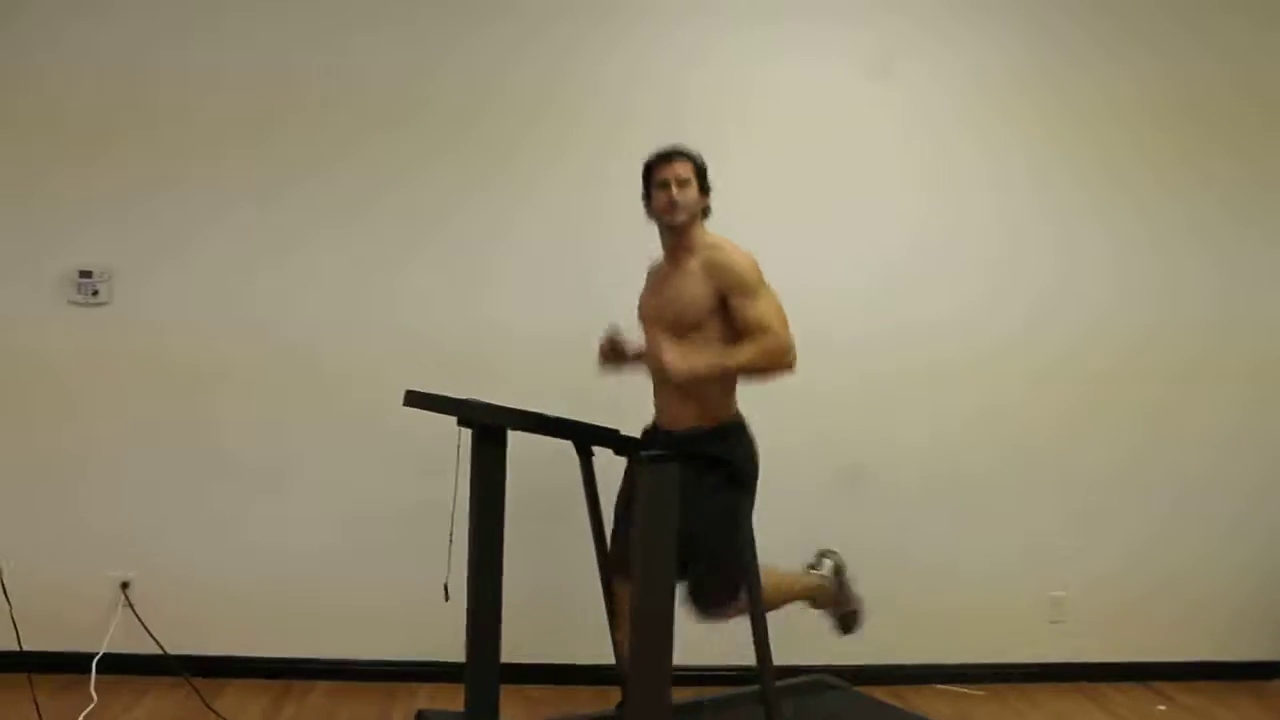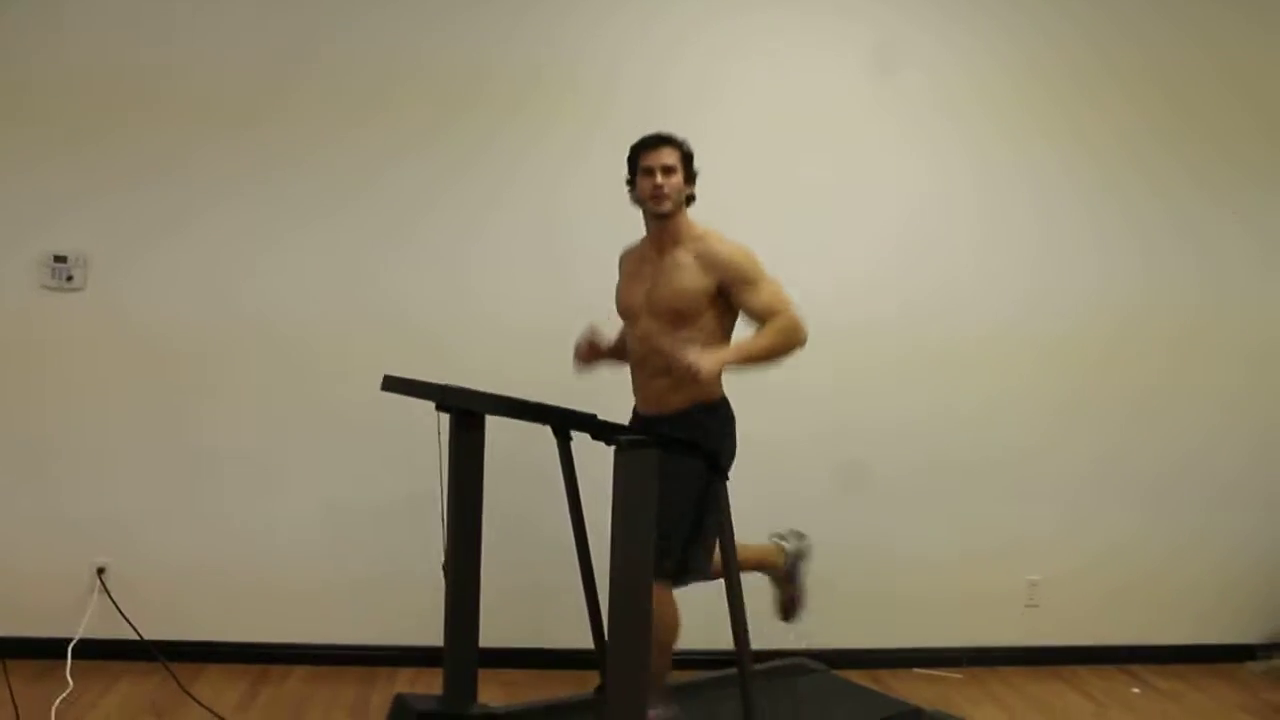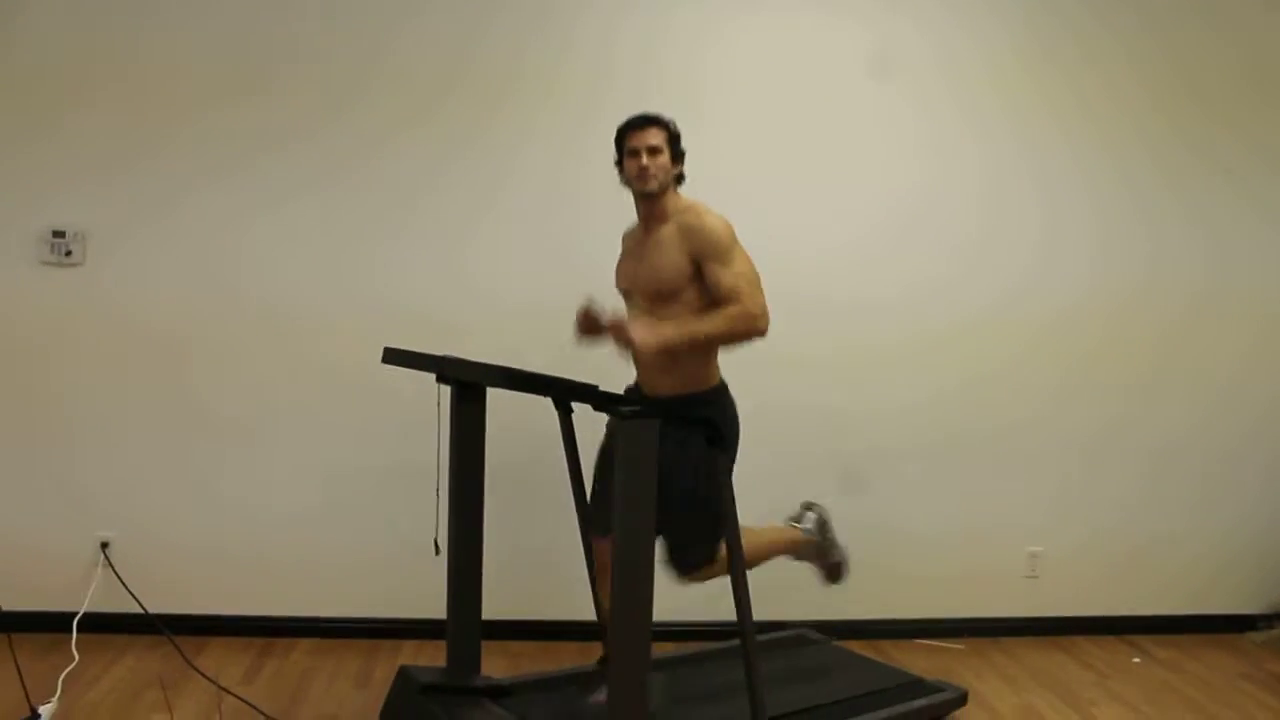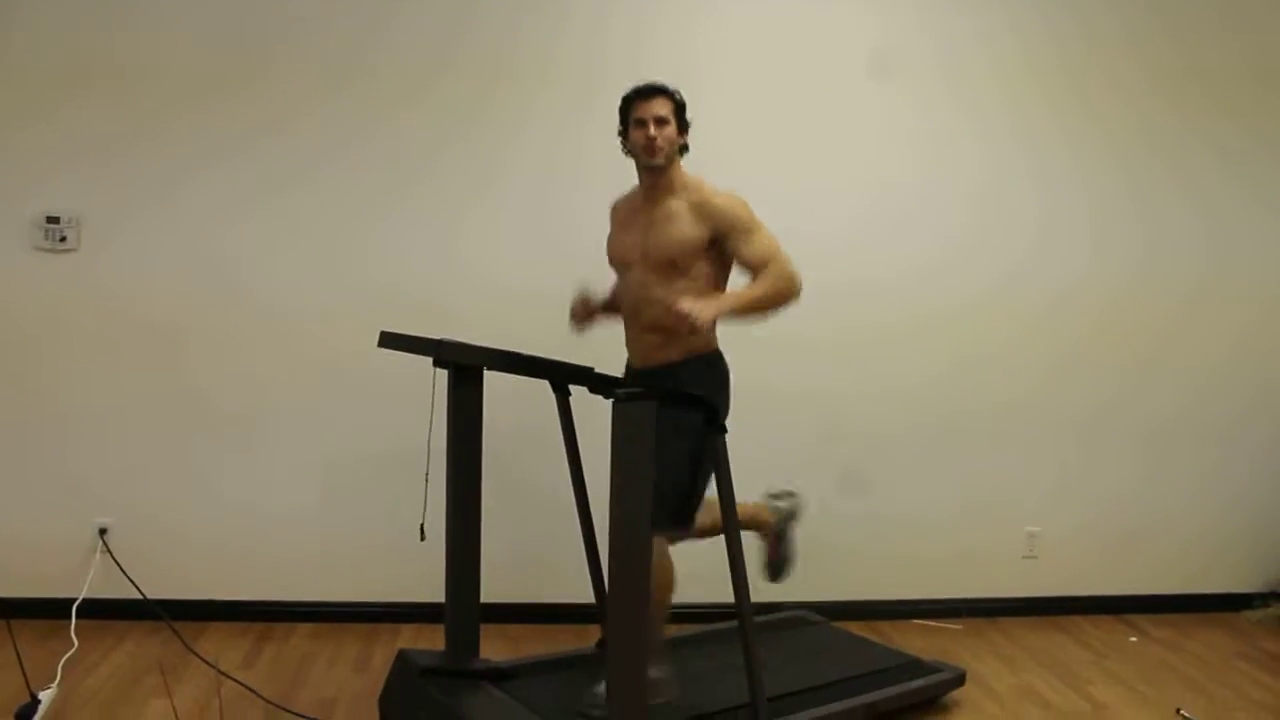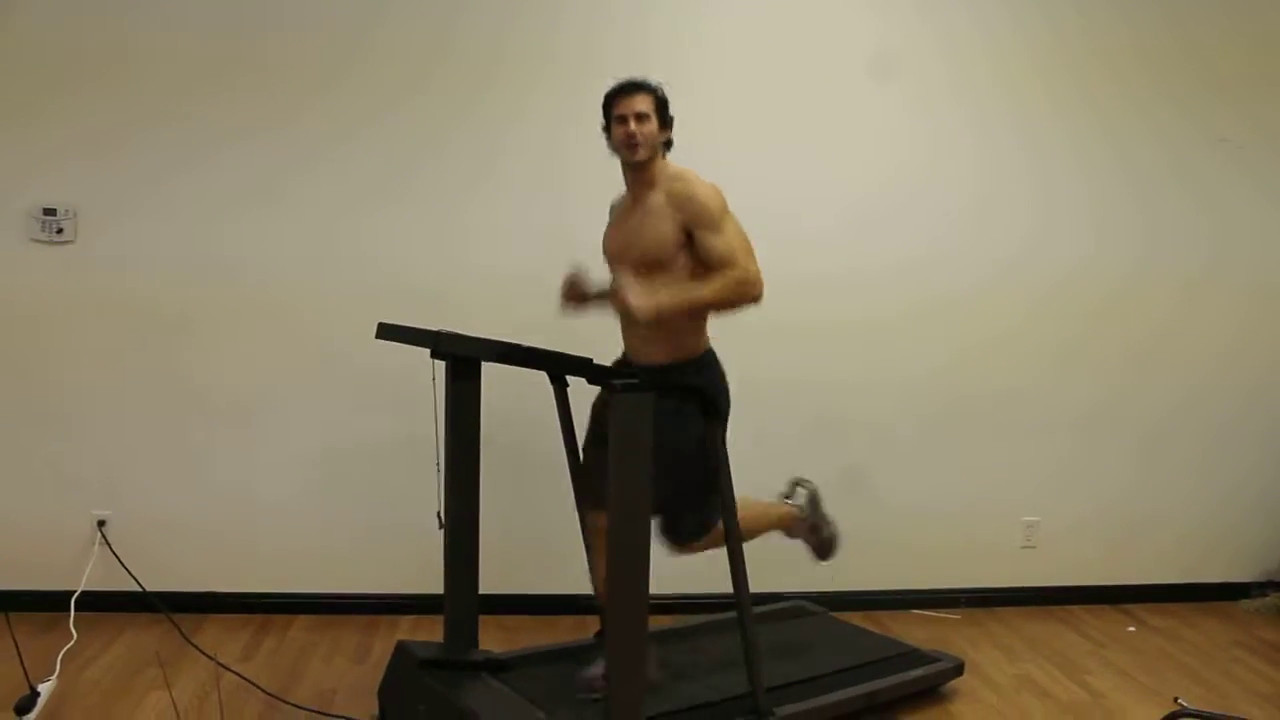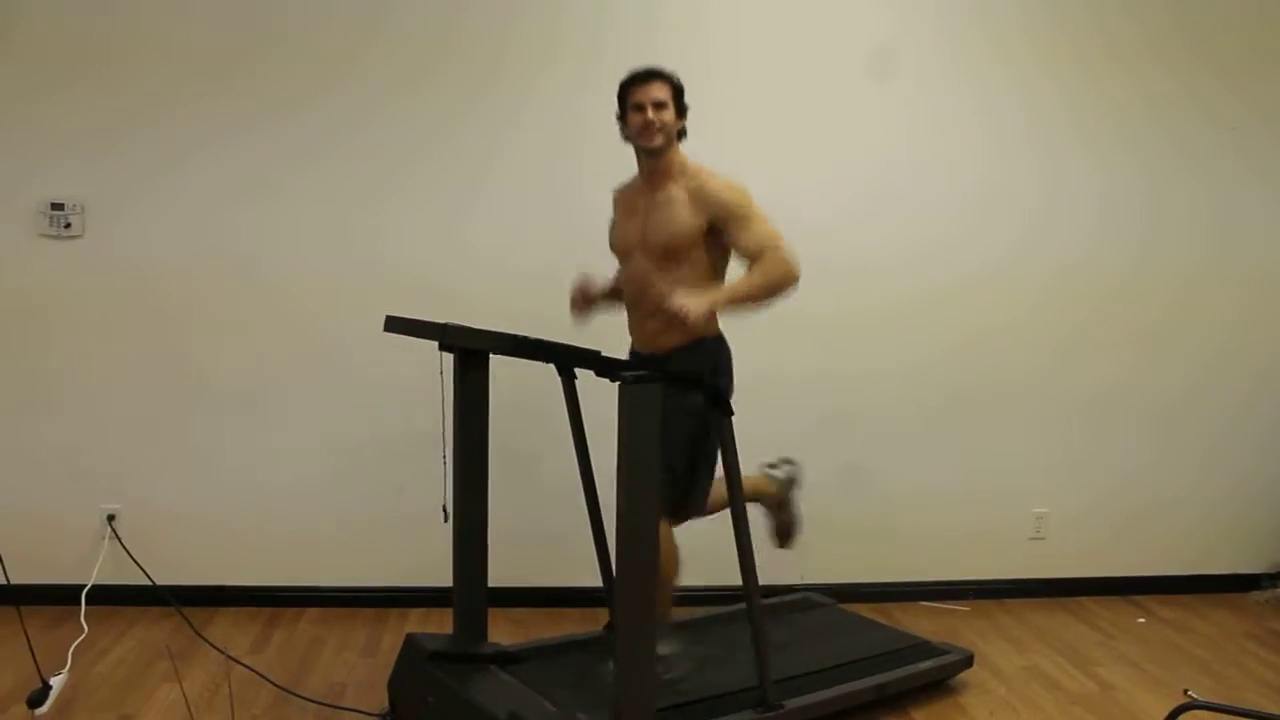
dt=0.4s
person 1, frame 1
left shoulder: (729, 265)
right shoulder: (659, 273)
left elbow: (780, 351)
left wrist: (691, 363)
right wrist: (636, 353)
left hip: (717, 448)
right hip: (660, 443)
left knee: (716, 601)
right knee: (626, 587)
left ankle: (821, 583)
person 1, frame 2
left shoulder: (718, 254)
right shoulder: (630, 259)
left elbow: (790, 329)
left wrist: (721, 357)
right wrist: (601, 348)
left hip: (699, 427)
right hip: (645, 424)
left knee: (650, 574)
right knee: (684, 558)
right ankle: (778, 553)
person 1, frame 3
left shoulder: (704, 229)
right shoulder: (632, 240)
left elbow: (753, 315)
left wrist: (663, 335)
right wrist: (613, 325)
left hip: (699, 412)
right hip: (643, 406)
left knee: (696, 562)
right knee: (606, 544)
left ankle: (802, 533)
person 1, frame 4
left shoulder: (713, 206)
right shoulder: (622, 211)
left elbow: (784, 280)
left wrist: (718, 306)
right wrist: (599, 305)
left hip: (693, 381)
right hip: (639, 378)
left knee: (647, 527)
right knee: (673, 516)
left ankle: (649, 665)
right ankle: (768, 513)
person 1, frame 5
left shoulder: (694, 196)
right shoulder: (622, 208)
left elbow: (748, 282)
left wrist: (657, 300)
right wrist: (600, 293)
left hip: (690, 381)
right hip: (632, 374)
left knee: (690, 532)
right knee: (601, 520)
left ankle: (794, 511)
person 1, frame 6
left shoulder: (712, 192)
right shoulder: (624, 197)
left elbow: (782, 269)
left wrist: (709, 300)
right wrist: (601, 292)
left hip: (696, 366)
right hip: (644, 363)
right knee: (681, 495)
left ankle: (657, 639)
right ankle: (771, 483)
